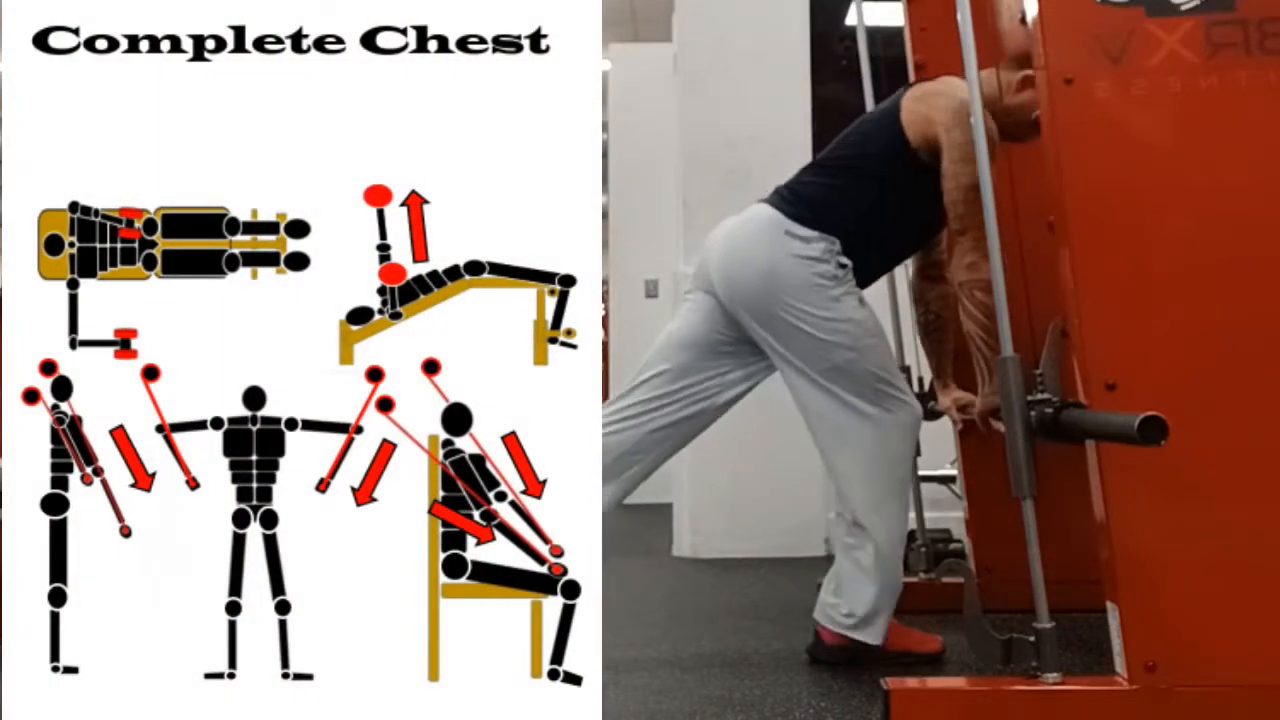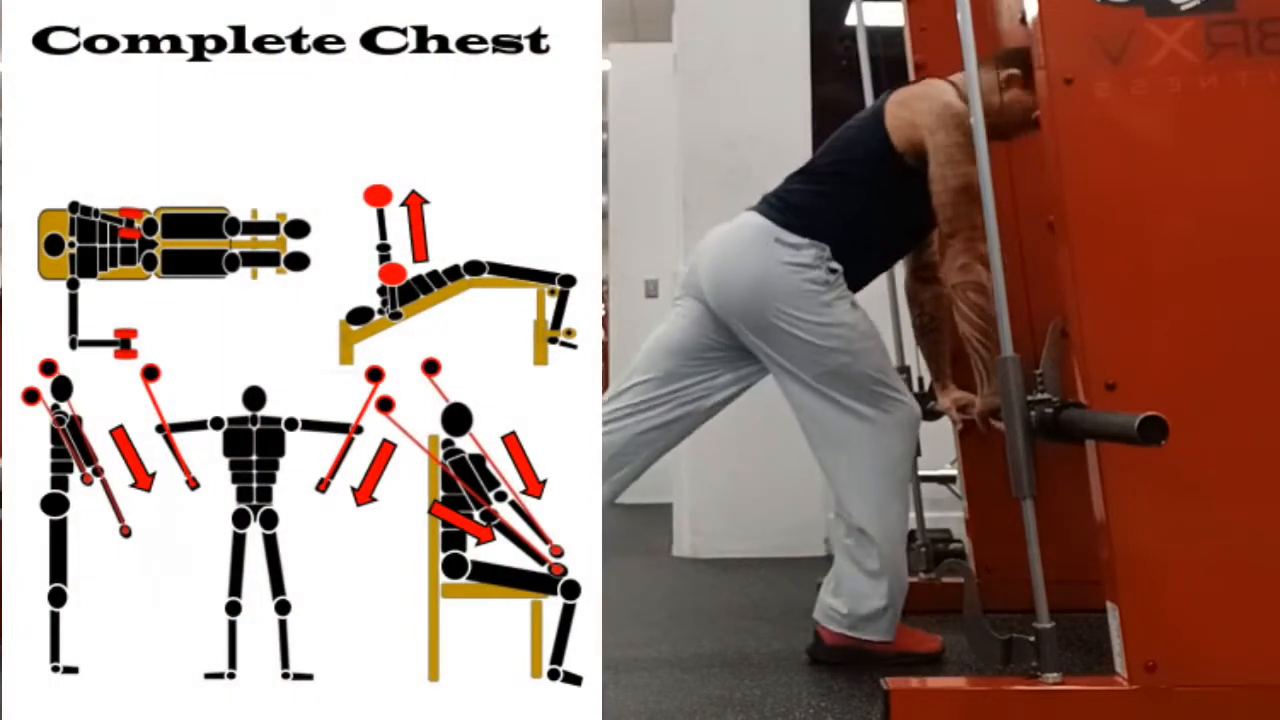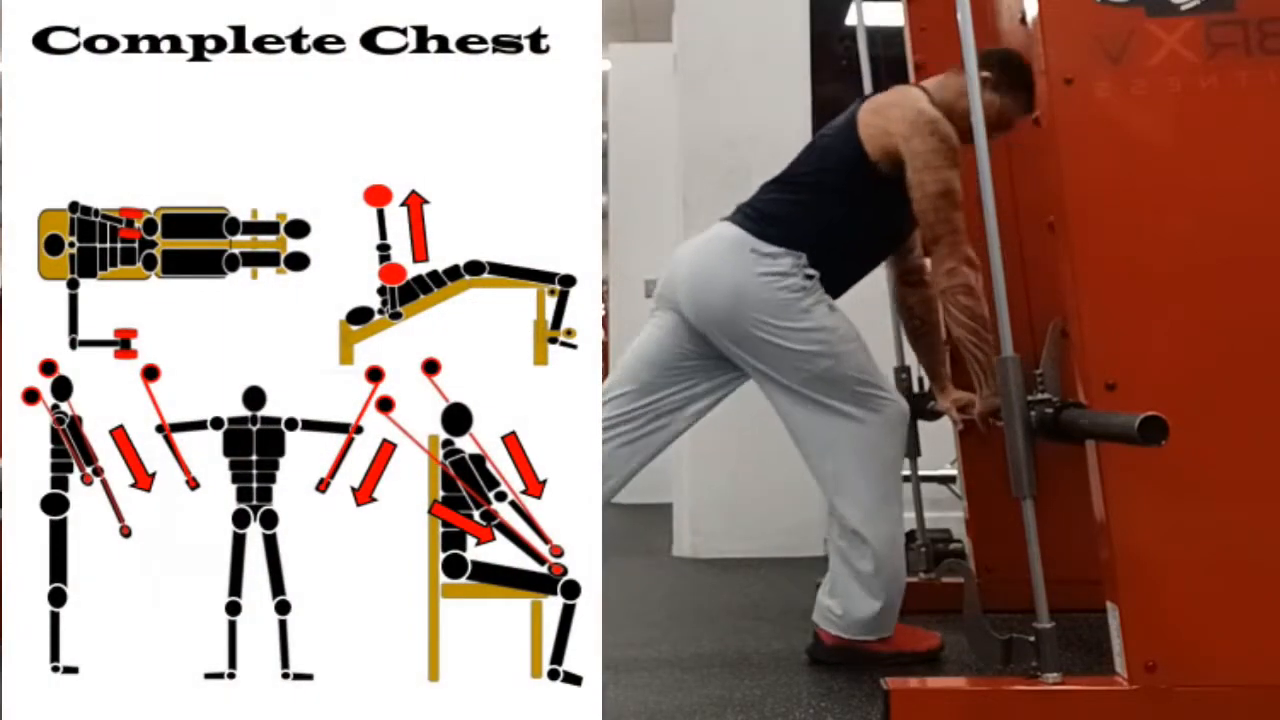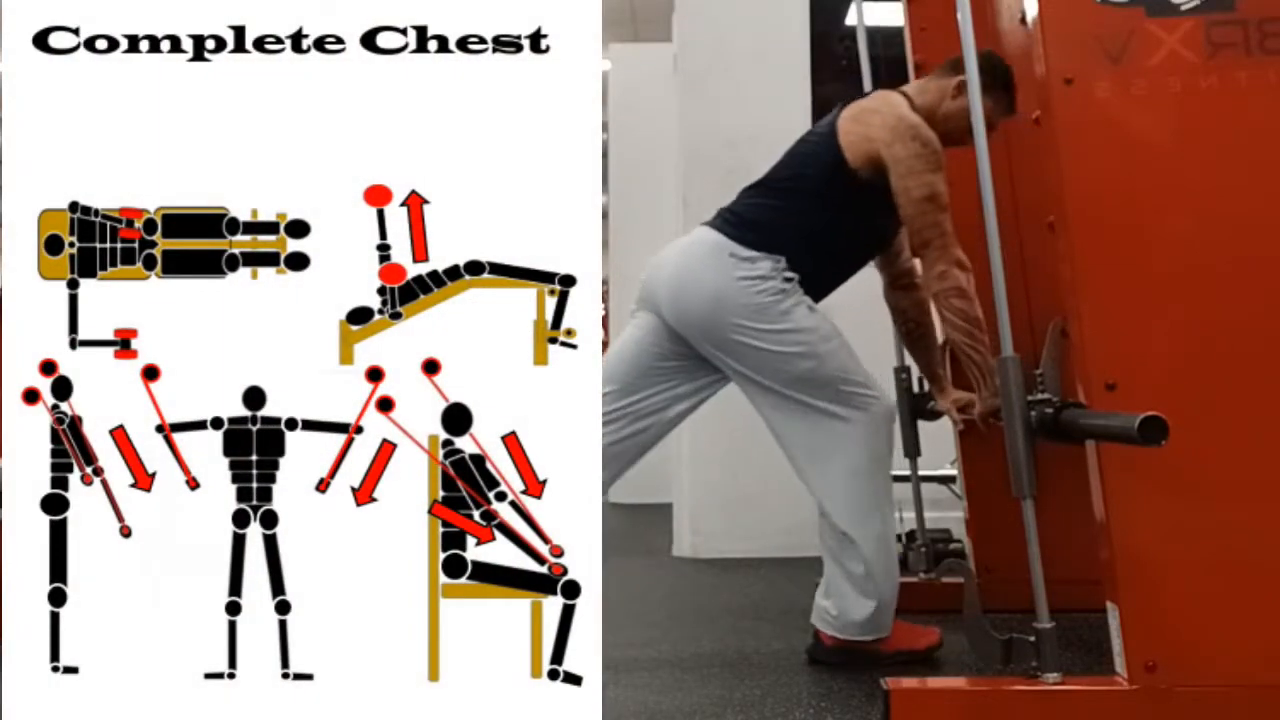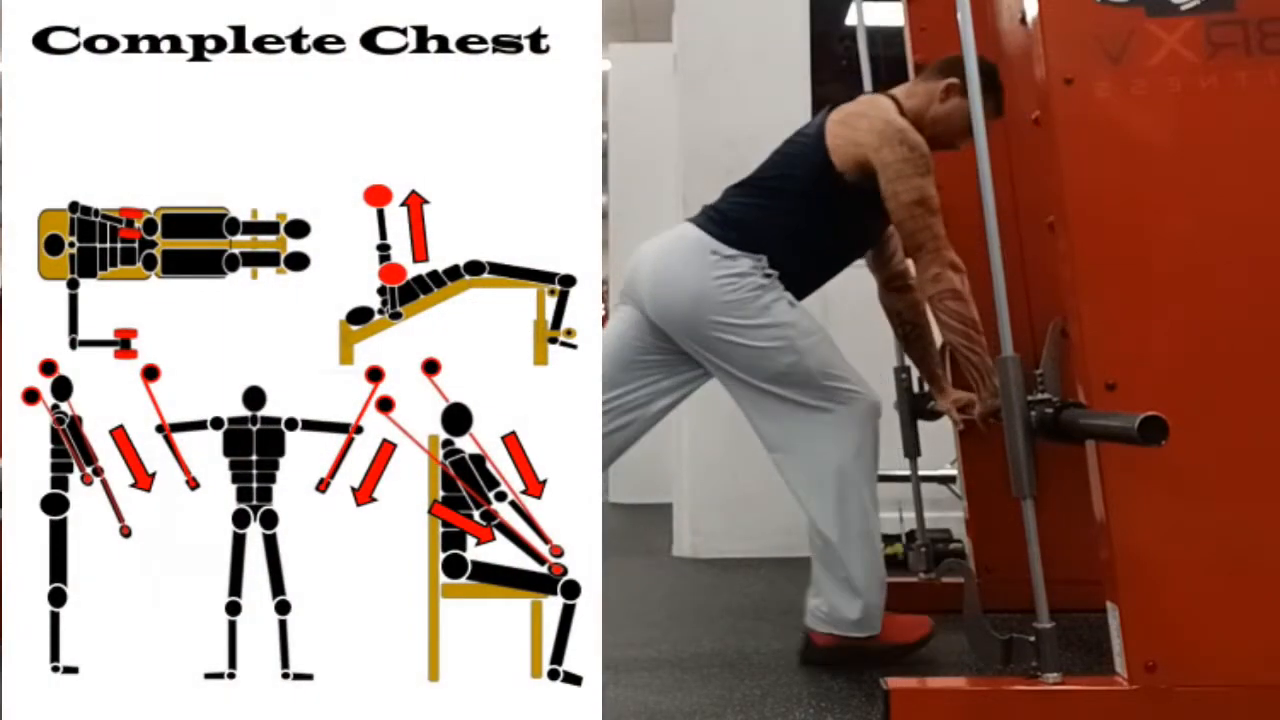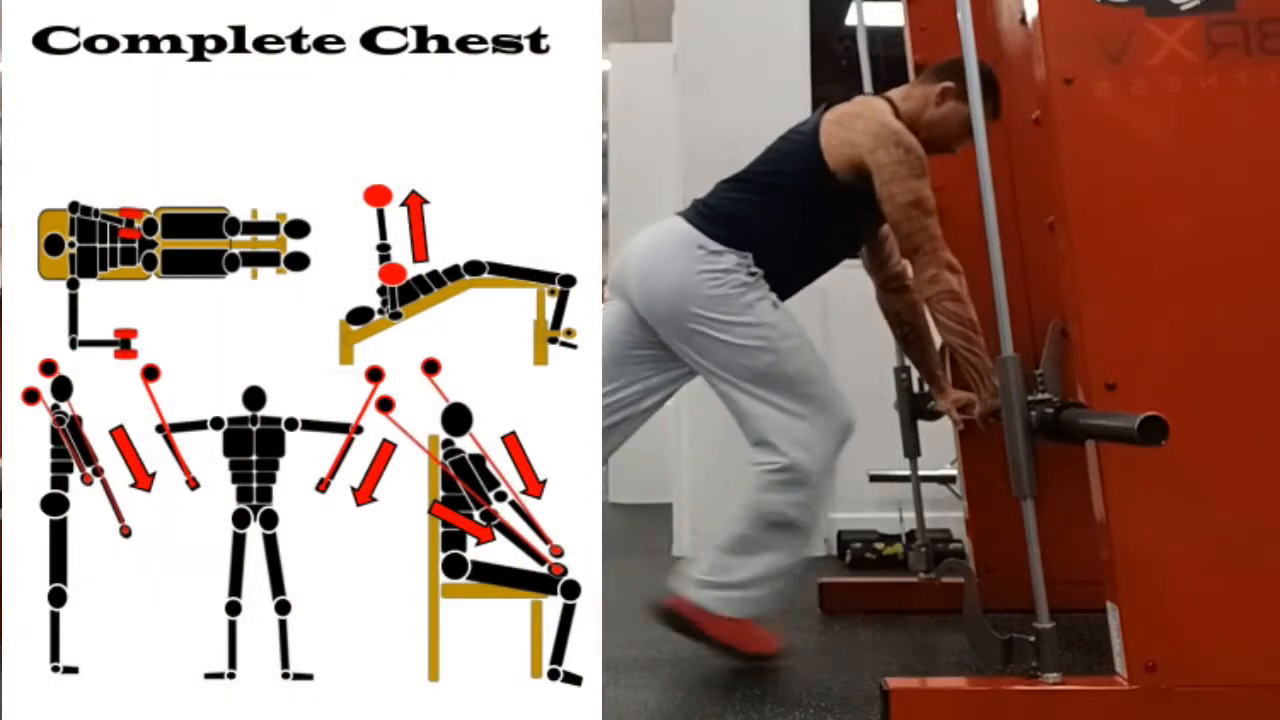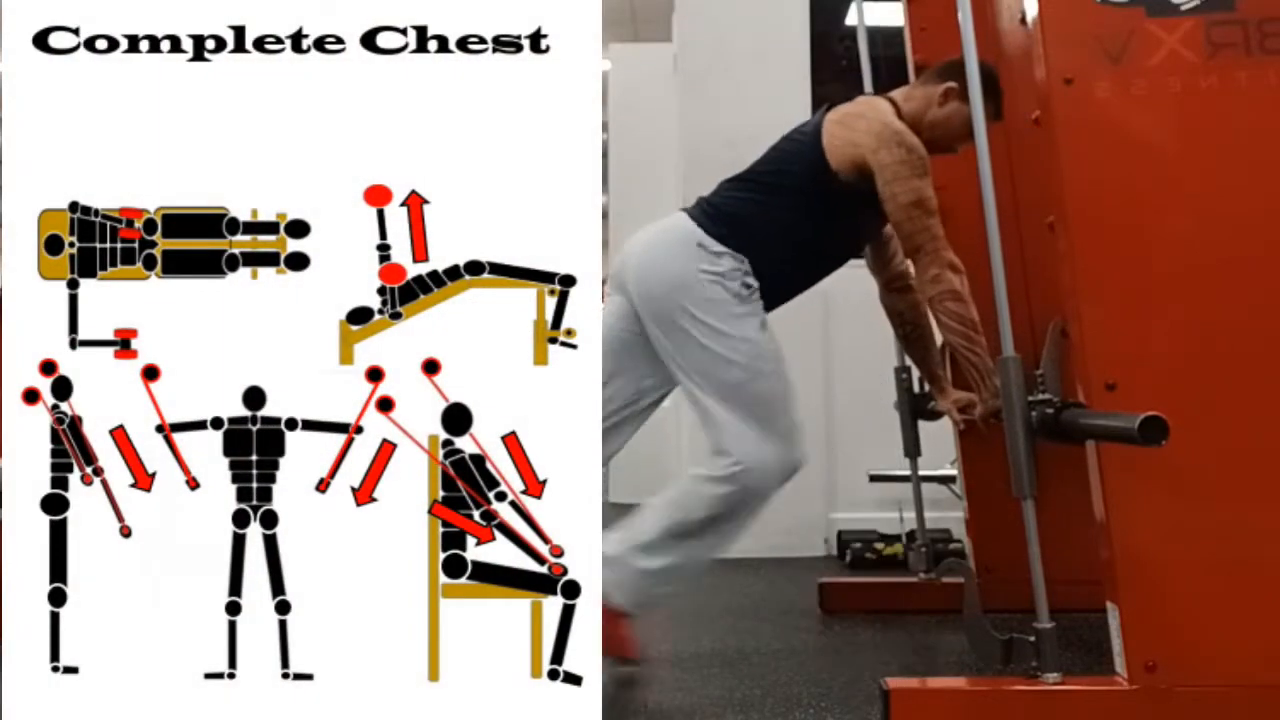
dt=0.1s
person 1, frame 1
left shoulder: (934, 117)
right shoulder: (963, 112)
left elbow: (933, 271)
right elbow: (973, 262)
left wrist: (944, 382)
right wrist: (996, 385)
left hip: (744, 247)
right hip: (791, 256)
left knee: (634, 424)
right knee: (884, 421)
right ankle: (855, 624)
person 1, frame 2
left shoulder: (916, 119)
right shoulder: (948, 115)
left elbow: (927, 275)
right elbow: (966, 264)
left wrist: (944, 384)
right wrist: (994, 386)
left hip: (731, 255)
right hip: (777, 265)
left knee: (623, 425)
right knee: (882, 420)
right ankle: (859, 624)
person 1, frame 3
left shoulder: (896, 124)
right shoulder: (922, 122)
left elbow: (913, 276)
right elbow: (954, 267)
left wrist: (941, 385)
right wrist: (992, 387)
left hip: (711, 264)
right hip: (759, 273)
left knee: (613, 432)
right knee: (870, 421)
right ankle: (856, 625)
person 1, frame 4
left shoulder: (878, 130)
right shoulder: (904, 129)
left elbow: (904, 279)
right elbow: (945, 269)
left wrist: (941, 386)
right wrist: (991, 387)
left hip: (688, 271)
right hip: (737, 278)
left knee: (597, 436)
right knee: (858, 419)
right ankle: (857, 624)
person 1, frame 5
left shoulder: (866, 132)
right shoulder: (891, 133)
left elbow: (897, 281)
right elbow: (938, 272)
left wrist: (939, 387)
right wrist: (990, 388)
left hip: (674, 266)
right hip: (720, 275)
right knee: (844, 416)
right ankle: (846, 621)
person 1, frame 6
left shoulder: (866, 144)
right shoulder: (886, 135)
left elbow: (893, 279)
right elbow: (934, 268)
left wrist: (938, 385)
right wrist: (987, 385)
left hip: (662, 259)
right hip: (704, 271)
right knee: (815, 430)
right ankle: (718, 597)
person 1, frame 7
left shoulder: (865, 137)
right shoulder: (890, 135)
left elbow: (896, 279)
right elbow: (937, 271)
left wrist: (940, 387)
right wrist: (990, 388)
left hip: (665, 256)
right hip: (701, 269)
left knee: (596, 442)
right knee: (762, 457)
right ankle: (607, 589)
